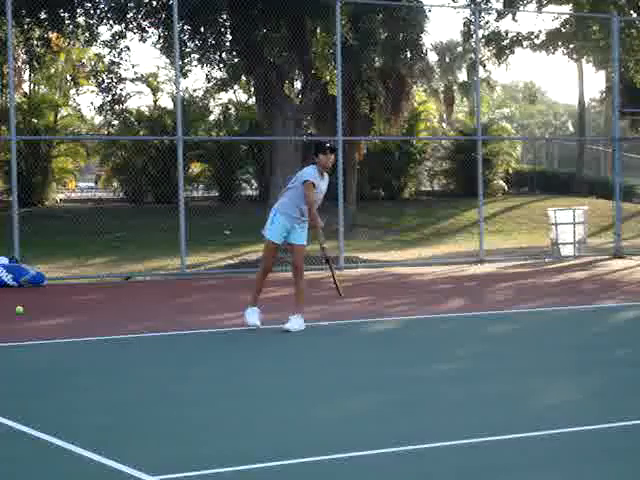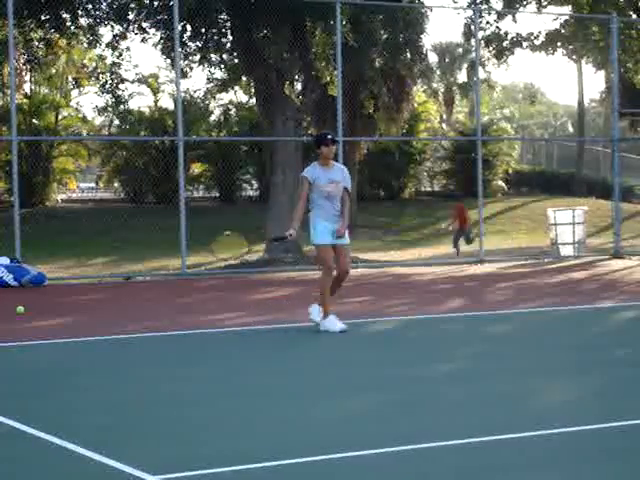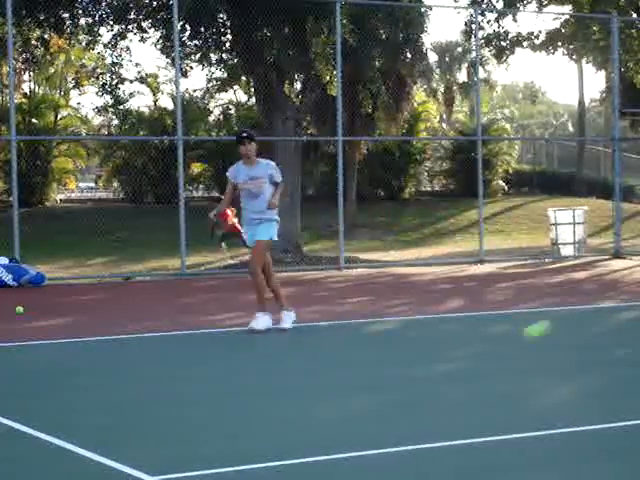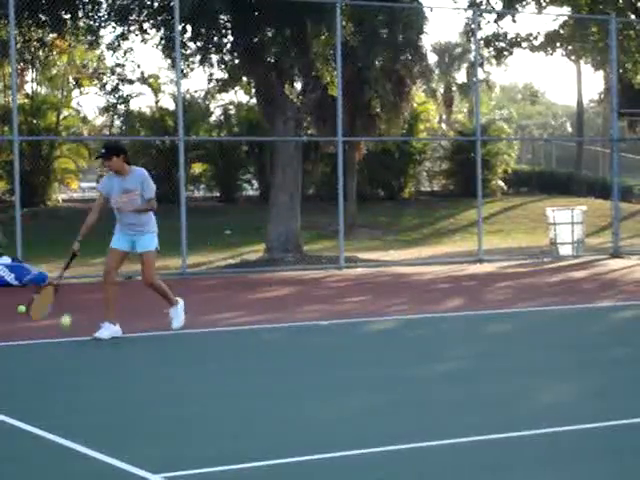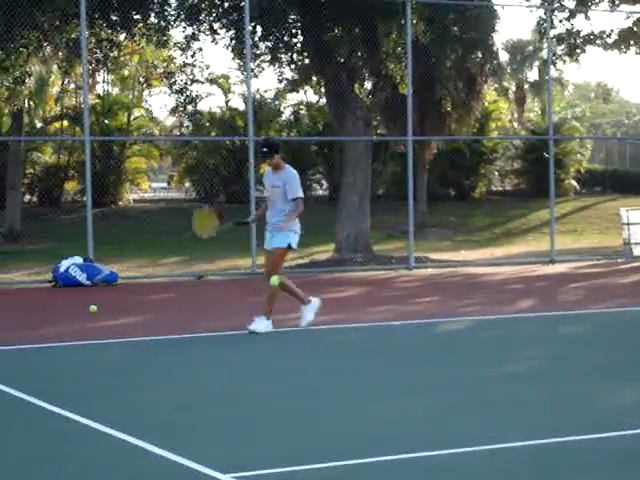
dt=1s
person 1, frame 1
left shoulder: (326, 178)
right shoulder: (310, 175)
right elbow: (311, 209)
left wrist: (318, 222)
left hip: (299, 224)
right hip: (281, 218)
left knee: (298, 269)
right knee: (266, 267)
left ankle: (298, 316)
right ankle: (252, 307)
person 1, frame 2
left shoulder: (342, 171)
right shoulder: (310, 172)
left elbow: (345, 199)
right elbow: (302, 201)
left wrist: (344, 222)
right wrist: (294, 227)
left hip: (337, 225)
right hip: (320, 223)
left knee: (344, 270)
right knee: (329, 268)
left ankle: (318, 305)
right ankle: (326, 317)
person 1, frame 3
left shoulder: (268, 166)
right shoulder: (235, 170)
left elbow: (280, 184)
right elbow: (227, 198)
left wrist: (275, 198)
right wrist: (217, 211)
left hip: (268, 221)
right hip: (249, 224)
left knee: (254, 266)
right knee: (267, 271)
left ankle: (263, 314)
right ankle: (286, 311)
person 1, frame 4
left shoulder: (141, 175)
right shoulder: (107, 181)
left elbow: (152, 204)
right elbow: (94, 211)
left wrist: (132, 207)
right wrist: (79, 238)
left hip: (145, 232)
right hip: (122, 232)
left knee: (149, 279)
right knee: (108, 274)
left ankle: (175, 304)
right ankle: (111, 324)
person 1, frame 5
left shoulder: (290, 174)
right shoulder: (268, 174)
left elbow: (299, 205)
left wrist: (288, 222)
right wrist: (256, 216)
left hip: (286, 230)
right hip: (271, 229)
left knee: (273, 274)
right knee: (271, 276)
left ankle: (266, 318)
right ankle: (307, 302)
